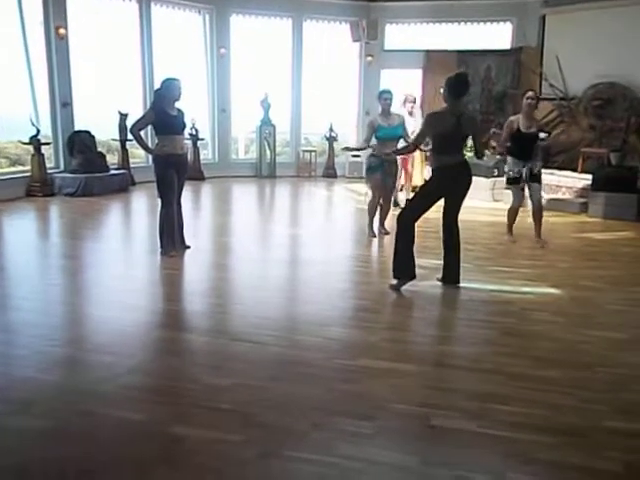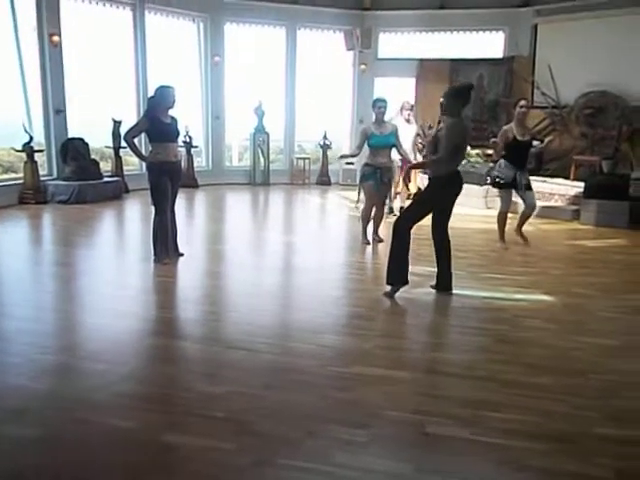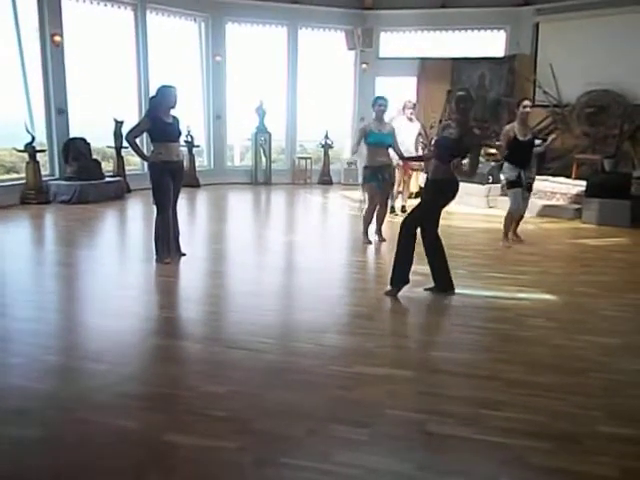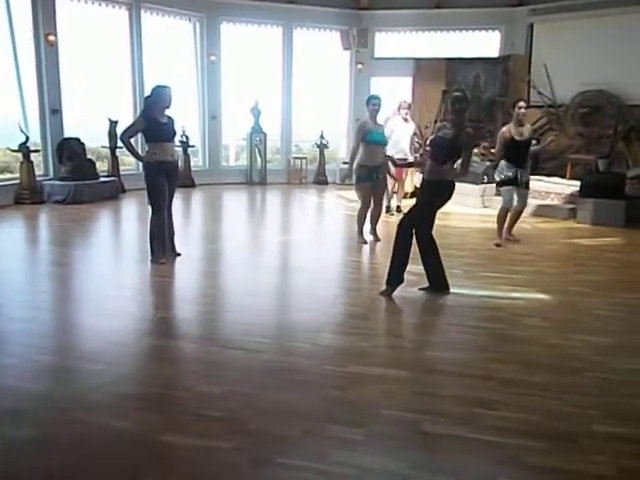
dt=0.3s
person 1, frame 1
left shoulder: (436, 117)
right shoulder: (471, 121)
left elbow: (413, 146)
right elbow: (479, 155)
left wrist: (390, 152)
right wrist: (484, 145)
left hip: (442, 176)
right hip: (462, 174)
left knee: (406, 218)
right knee: (450, 222)
left ankle: (404, 274)
right ankle: (451, 275)
person 1, frame 2
left shoulder: (450, 126)
right shoulder: (460, 127)
left elbow: (442, 158)
left wrist: (412, 166)
left hip: (440, 184)
right hip: (452, 182)
left knee: (402, 224)
right knee: (440, 229)
left ankle: (397, 280)
right ankle: (443, 282)
person 1, frame 3
left shoulder: (471, 136)
right shoulder: (445, 126)
left elbow: (472, 171)
left wrist: (460, 170)
left hip: (445, 186)
right hip: (431, 183)
left knee: (409, 224)
right knee: (428, 231)
left ankle: (399, 280)
right ankle: (443, 283)
person 1, frame 4
left shoulder: (465, 134)
right shoulder: (440, 127)
left elbow: (464, 169)
left wrist: (453, 173)
left hip: (440, 187)
right hip: (426, 184)
left knee: (406, 225)
right knee: (423, 232)
left ankle: (394, 281)
right ankle: (438, 283)
person 2, frame 1
left shoulder: (179, 112)
right shoulder: (156, 112)
right elbow: (134, 129)
left wrist: (183, 148)
right wrist: (149, 150)
left hip: (181, 159)
right hip: (164, 160)
left knee: (177, 200)
right knee: (168, 201)
left ankle: (178, 241)
right ankle: (167, 245)
person 2, frame 2
left shoulder: (173, 120)
right shoulder: (150, 119)
right elbow: (128, 137)
left wrist: (177, 155)
right wrist: (143, 157)
left hip: (175, 166)
right hip: (158, 167)
left knee: (170, 208)
right knee: (161, 209)
left ankle: (172, 248)
right ankle: (161, 252)
person 2, frame 3
left shoulder: (175, 120)
right shoulder: (152, 119)
right elbow: (130, 136)
left wrist: (179, 155)
right wrist: (145, 157)
left hip: (177, 166)
right hip: (160, 167)
left knee: (173, 207)
right knee: (163, 209)
left ankle: (174, 248)
right ankle: (163, 252)
person 2, frame 4
left shoulder: (170, 120)
right shoulder: (146, 119)
right elbow: (124, 136)
left wrist: (174, 156)
right wrist: (139, 157)
left hip: (172, 166)
right hip: (155, 167)
left knee: (167, 207)
right knee: (158, 209)
left ankle: (169, 248)
right ankle: (158, 252)
person 3, frame 1
left shoulder: (537, 123)
right shoulder: (512, 121)
left elbow: (535, 146)
right elbow: (502, 145)
left hip: (532, 164)
right hip: (515, 164)
left knee: (537, 200)
right knee: (517, 202)
left ankle: (538, 234)
right ankle: (509, 231)
person 3, frame 2
left shoulder: (528, 130)
right shoulder: (507, 130)
right elbow: (497, 155)
left wrist: (542, 145)
right wrist: (495, 148)
left hip: (522, 172)
right hip: (506, 170)
left knee: (531, 205)
right knee: (505, 207)
left ankle: (519, 229)
right ankle: (501, 239)
person 3, frame 3
left shoulder: (530, 130)
right shoulder: (509, 129)
left elbow: (531, 152)
right elbow: (502, 154)
left wrist: (547, 144)
right wrist: (500, 149)
left hip: (527, 171)
right hip: (512, 170)
left knee: (523, 207)
right knee: (515, 206)
left ankle: (513, 232)
right ankle: (505, 237)
person 3, frame 4
left shoulder: (528, 128)
right shoulder: (505, 131)
left elbow: (528, 150)
right elbow: (497, 155)
left wrist: (545, 143)
left hip: (523, 170)
right hip: (507, 169)
left knee: (521, 204)
right knee: (507, 203)
left ankle: (508, 232)
right ankle: (499, 235)
person 4, frame 1
left shoulder: (400, 119)
right shoulder: (374, 122)
left elbow: (407, 139)
right elbow: (366, 142)
right wrist: (355, 148)
left hip: (392, 162)
right hip: (376, 160)
left knee: (388, 196)
right knee: (376, 195)
left ankle: (382, 225)
right ankle: (370, 226)
person 4, frame 2
left shoulder: (393, 128)
right shoulder: (367, 130)
left elbow: (399, 148)
right elbow: (358, 149)
left wrist: (410, 161)
right wrist: (349, 154)
left hip: (387, 170)
right hip: (370, 168)
left knee: (381, 204)
right knee: (370, 203)
left ankle: (376, 232)
right ankle: (364, 233)
person 4, frame 3
left shoulder: (390, 128)
right shoulder: (366, 127)
left elbow: (396, 149)
right elbow: (357, 145)
right wrist: (353, 156)
left hip: (387, 168)
right hip: (370, 169)
left knee: (384, 203)
right knee: (373, 203)
left ankle: (379, 230)
right ankle: (365, 233)
person 4, frame 4
left shoulder: (381, 127)
right shoulder: (363, 124)
right elbow: (355, 147)
left wrist: (389, 170)
right wrist: (350, 167)
left hip: (380, 168)
right hip: (364, 168)
left knee: (378, 203)
right knee: (365, 203)
left ankle: (373, 229)
right ankle: (360, 233)
